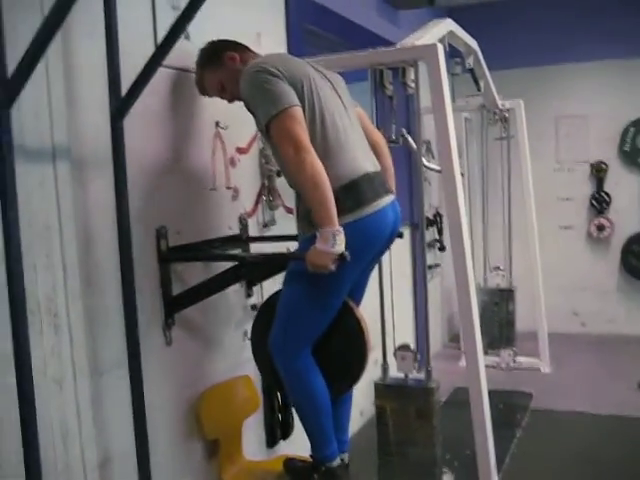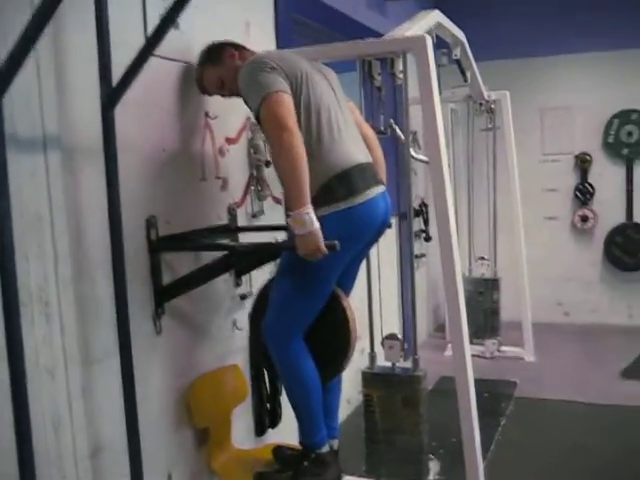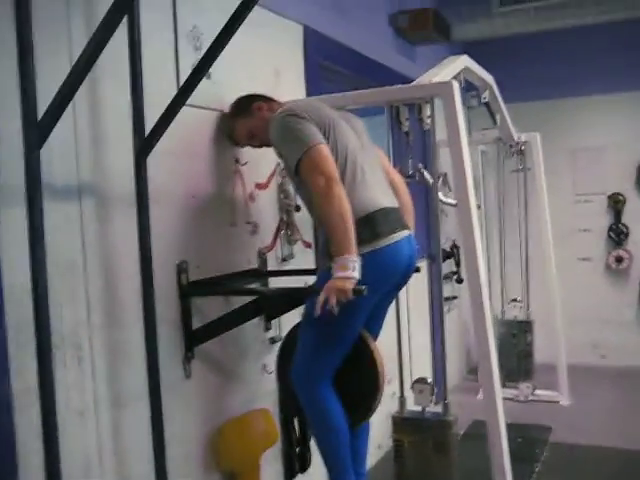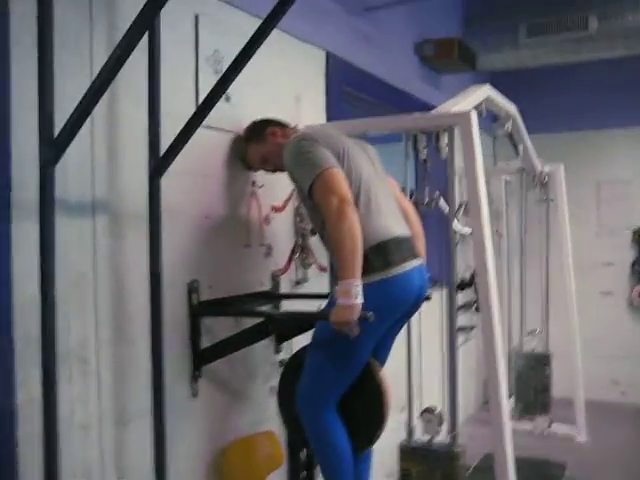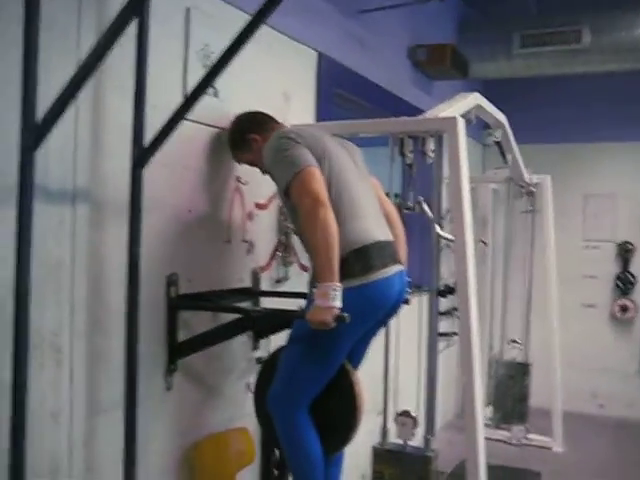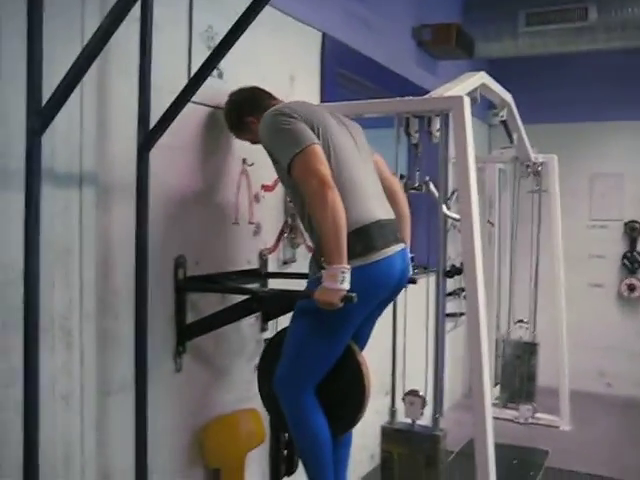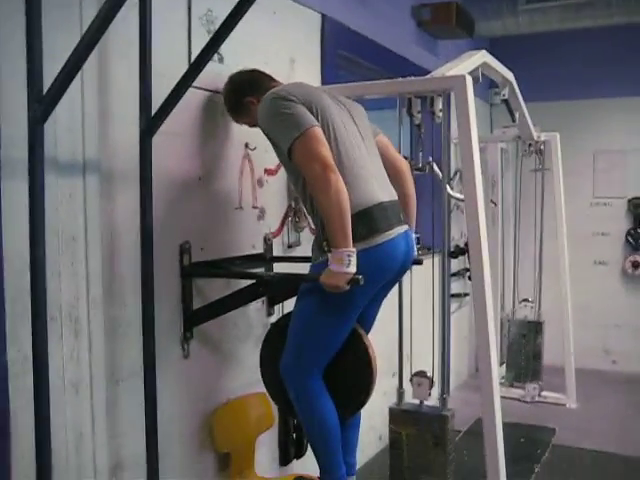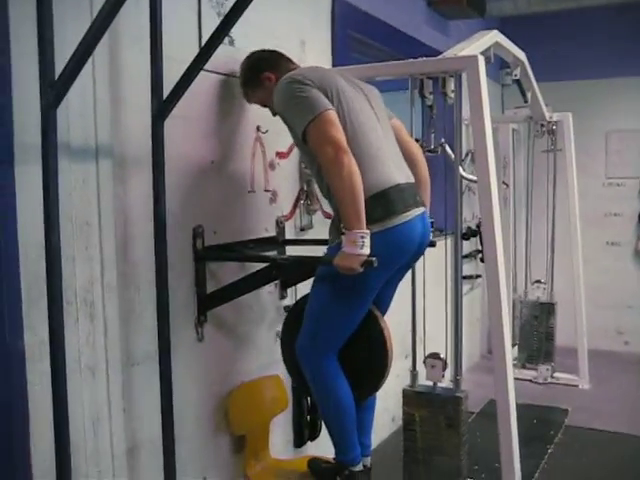
dt=0.3s
person 1, frame 1
left shoulder: (260, 73)
right shoulder: (315, 73)
left elbow: (300, 152)
right elbow: (377, 140)
left wrist: (327, 237)
left hip: (350, 220)
right hip: (381, 210)
left knee: (289, 346)
person 1, frame 2
left shoulder: (257, 67)
right shoulder: (312, 70)
left elbow: (286, 133)
right elbow: (367, 134)
left wrist: (301, 218)
left hip: (340, 208)
right hip: (372, 200)
left knee: (282, 332)
right ankle: (326, 444)
person 1, frame 3
left shoulder: (286, 119)
right shoulder: (339, 118)
left elbow: (328, 184)
right elbow: (396, 180)
left wrist: (344, 267)
left hip: (368, 251)
right hip: (399, 244)
left knee: (310, 378)
person 1, frame 4
left shoulder: (301, 144)
right shoulder: (352, 145)
left elbow: (341, 207)
right elbow: (407, 209)
left wrist: (349, 293)
left hip: (377, 279)
right hip: (411, 273)
left knee: (315, 401)
person 1, frame 5
left shoulder: (281, 143)
right shoulder: (338, 145)
left elbow: (317, 208)
right elbow: (389, 212)
left wrist: (326, 295)
left hip: (357, 283)
right hip: (390, 279)
left knee: (286, 402)
right knee: (325, 396)
person 1, frame 6
left shoulder: (277, 119)
right shoulder: (338, 121)
left elbow: (322, 189)
right elbow: (393, 186)
left wrist: (335, 275)
left hip: (360, 264)
right hip: (391, 257)
left knee: (293, 385)
right knee: (330, 379)
person 1, frame 7
left shoulder: (276, 102)
right shoulder: (341, 102)
left elbow: (325, 173)
right elbow: (400, 168)
left wrist: (342, 259)
right wrist: (408, 234)
left hip: (364, 247)
right hip: (396, 240)
left knee: (300, 370)
right knee: (338, 363)
person 1, frame 8
left shoulder: (292, 86)
right shoulder: (355, 86)
left elbow: (339, 156)
right elbow: (413, 152)
left wrist: (355, 240)
left hip: (379, 229)
right hip: (412, 221)
left knee: (315, 350)
